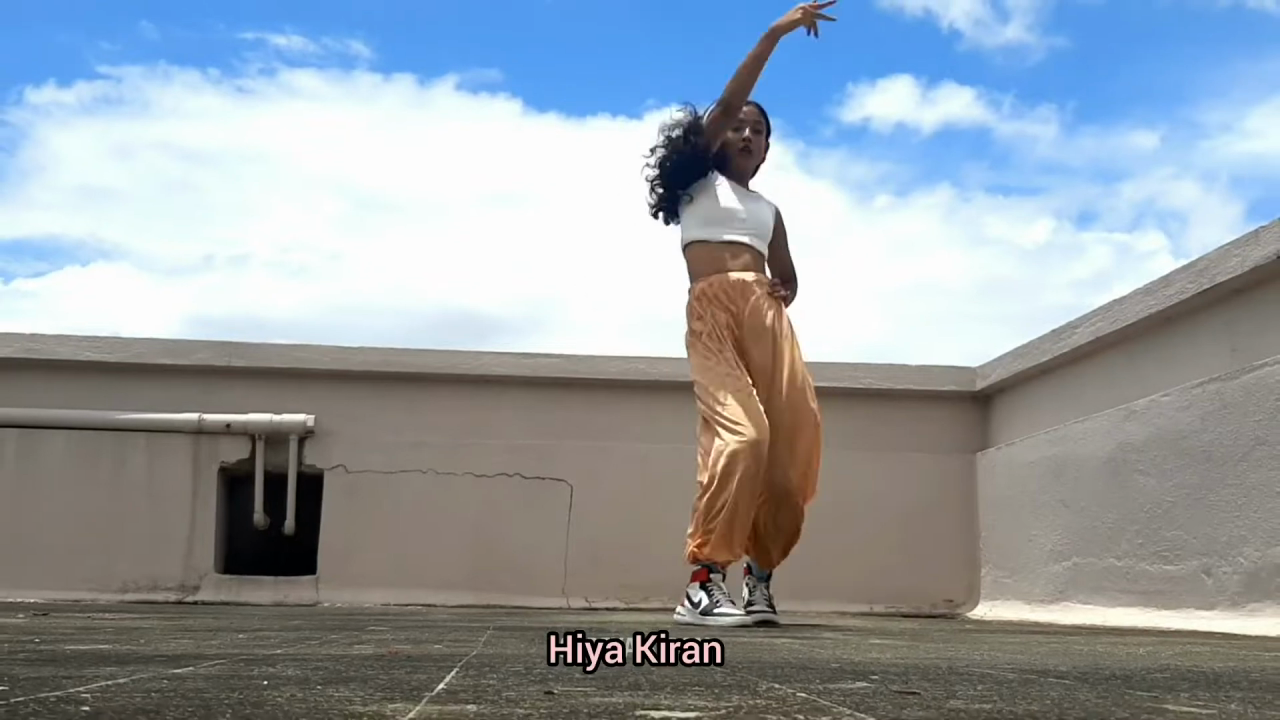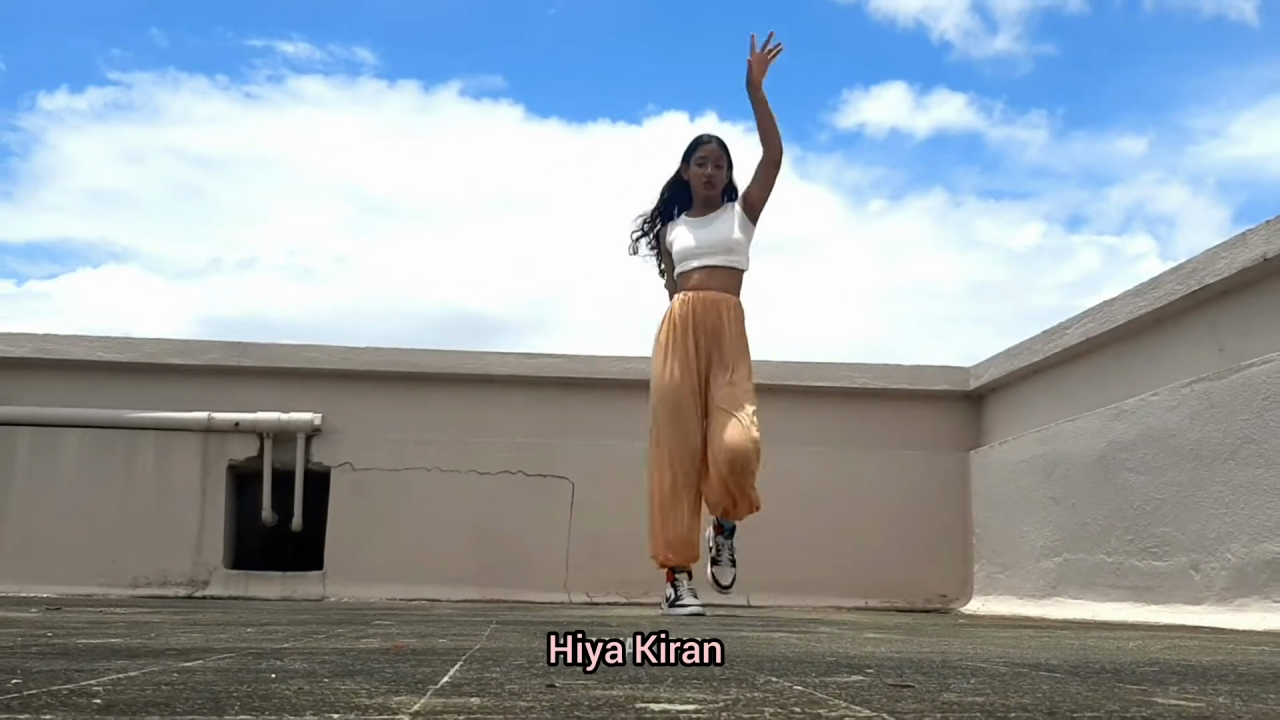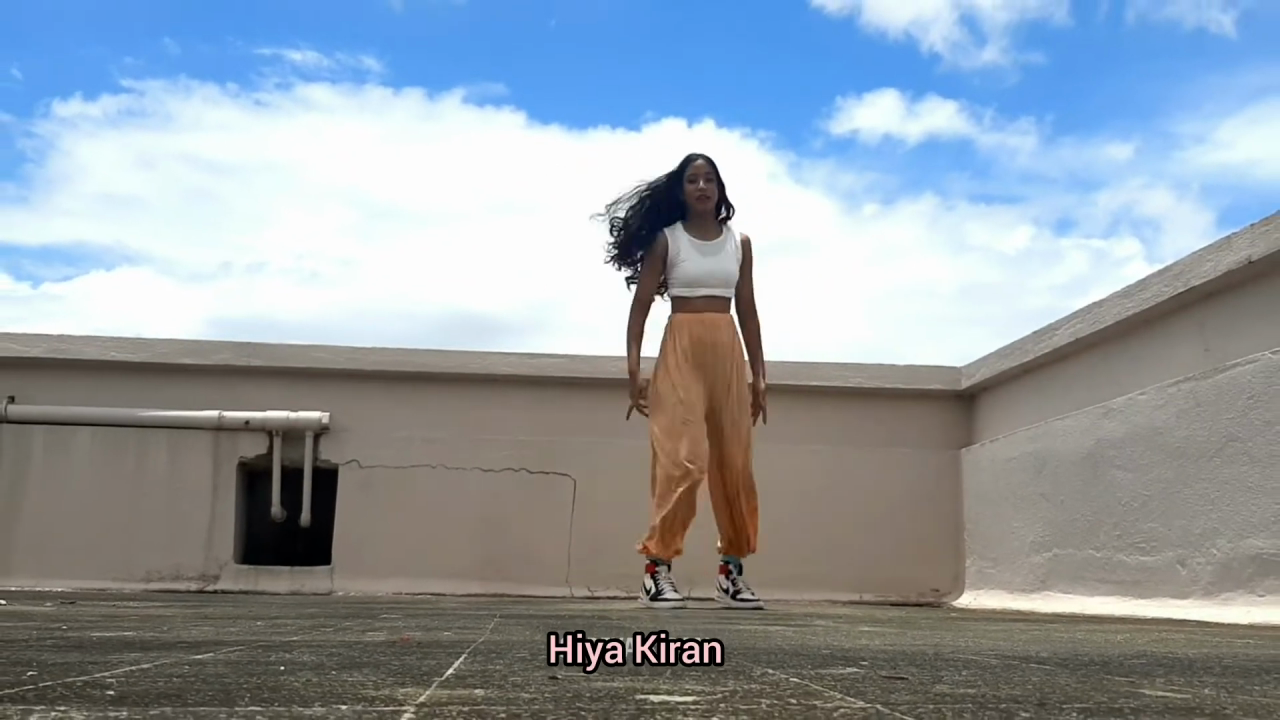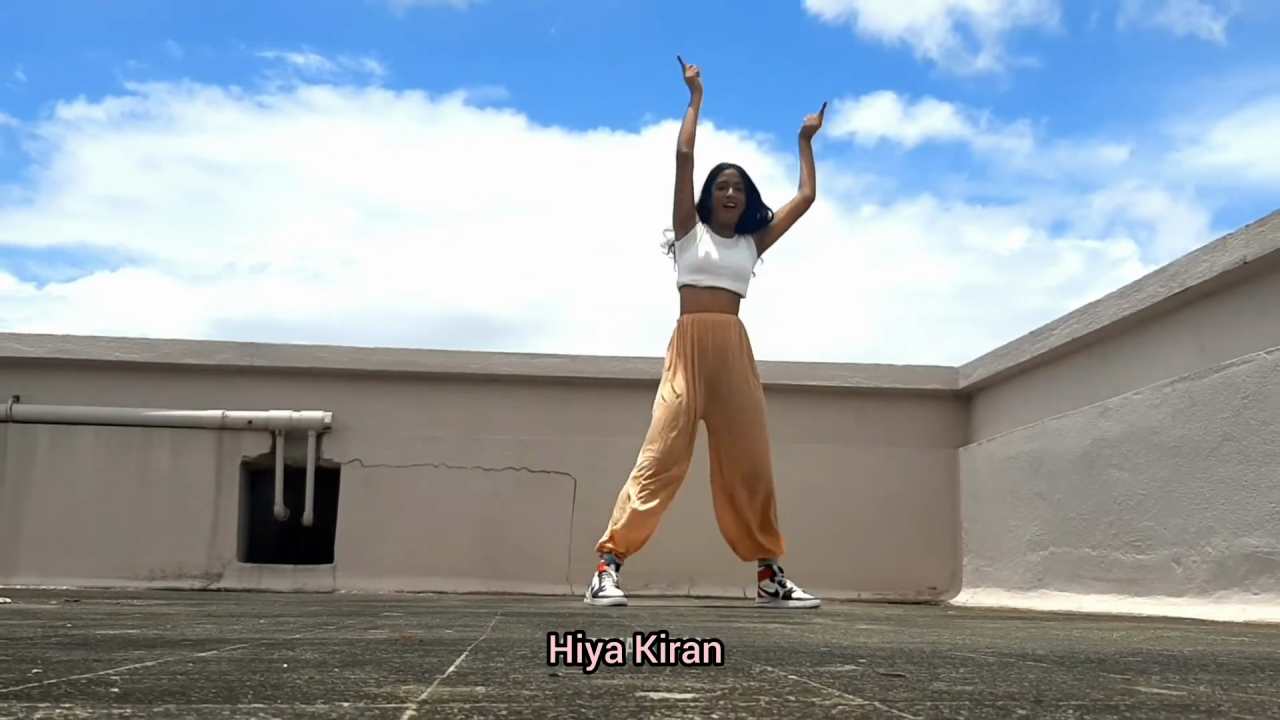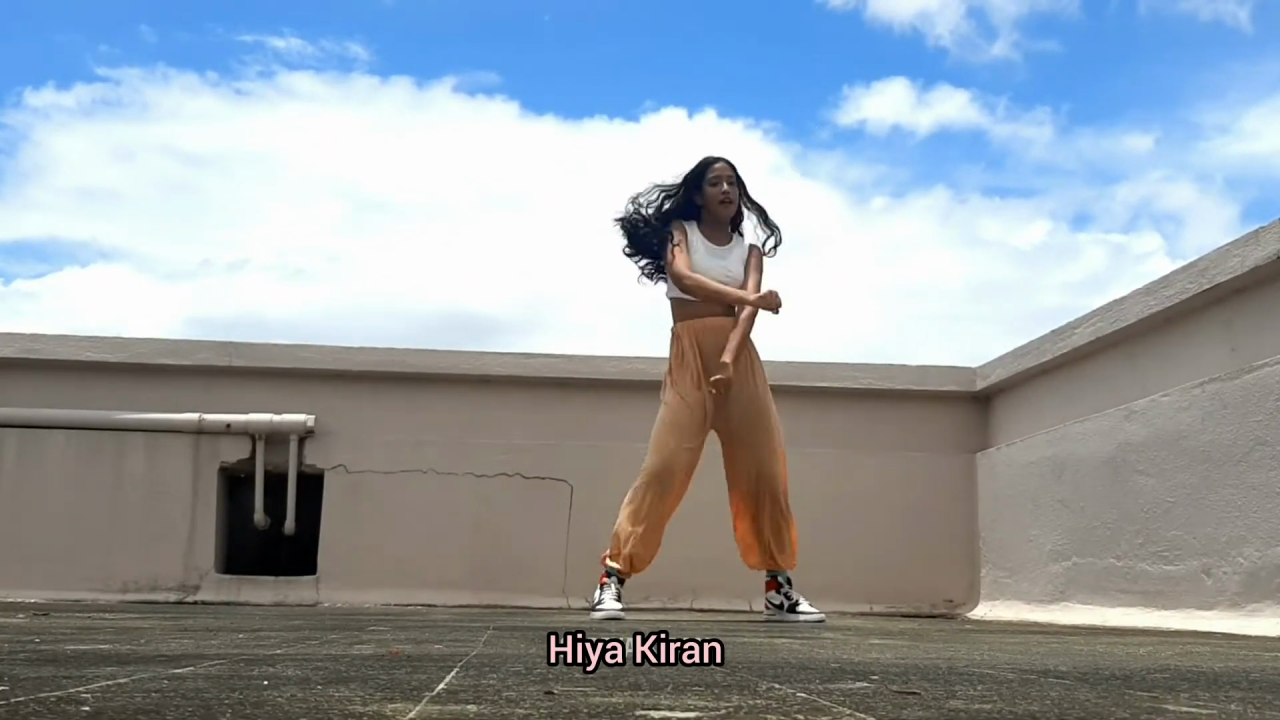
dt=1s
person 1, frame 1
left shoulder: (766, 204)
right shoulder: (702, 170)
left elbow: (789, 284)
right elbow: (726, 104)
left wrist: (775, 307)
left hip: (766, 324)
right hip: (712, 324)
left knee: (794, 461)
right knee: (741, 439)
left ankle: (759, 568)
right ankle: (703, 586)
person 1, frame 2
left shoulder: (744, 211)
right shoulder: (670, 227)
left elbow: (774, 156)
left wrist: (756, 85)
right wrist: (664, 362)
left hip: (728, 329)
right hip: (677, 330)
left knee: (739, 440)
right knee: (678, 448)
left ankle: (724, 527)
right ankle: (677, 573)
person 1, frame 3
left shoulder: (739, 242)
right shoulder: (664, 239)
left elbow: (748, 307)
right elbow: (638, 306)
left wrist: (759, 377)
right wrist: (634, 374)
left hip: (728, 353)
right hip: (681, 349)
left knee: (737, 468)
right knee: (681, 463)
left ankle: (732, 571)
right ankle: (655, 566)
person 1, frame 4
left shoulder: (755, 241)
right shoulder: (690, 228)
left elbow: (807, 200)
right elbow: (683, 158)
left wrist: (805, 143)
right wrist: (694, 101)
left hip: (735, 349)
right hip: (688, 346)
left knee: (749, 465)
right knee: (663, 457)
left ankle: (769, 574)
right ankle: (608, 564)
person 1, frame 5
left shoulder: (752, 249)
right shoulder: (680, 230)
left elbow: (745, 310)
right elbow: (682, 277)
left wrist: (734, 353)
right wrist: (748, 297)
left hip: (740, 356)
right hip: (690, 354)
left knee: (764, 471)
right knee: (665, 465)
left ankle: (778, 587)
right ankle: (612, 577)
